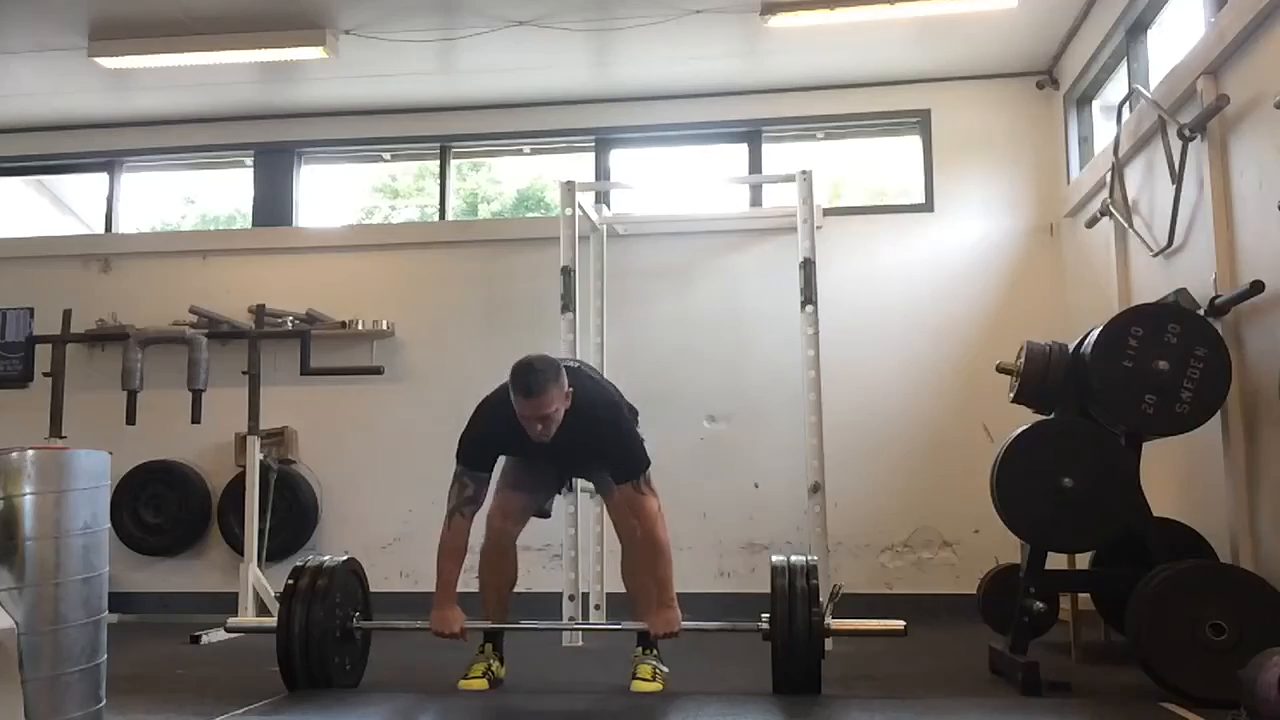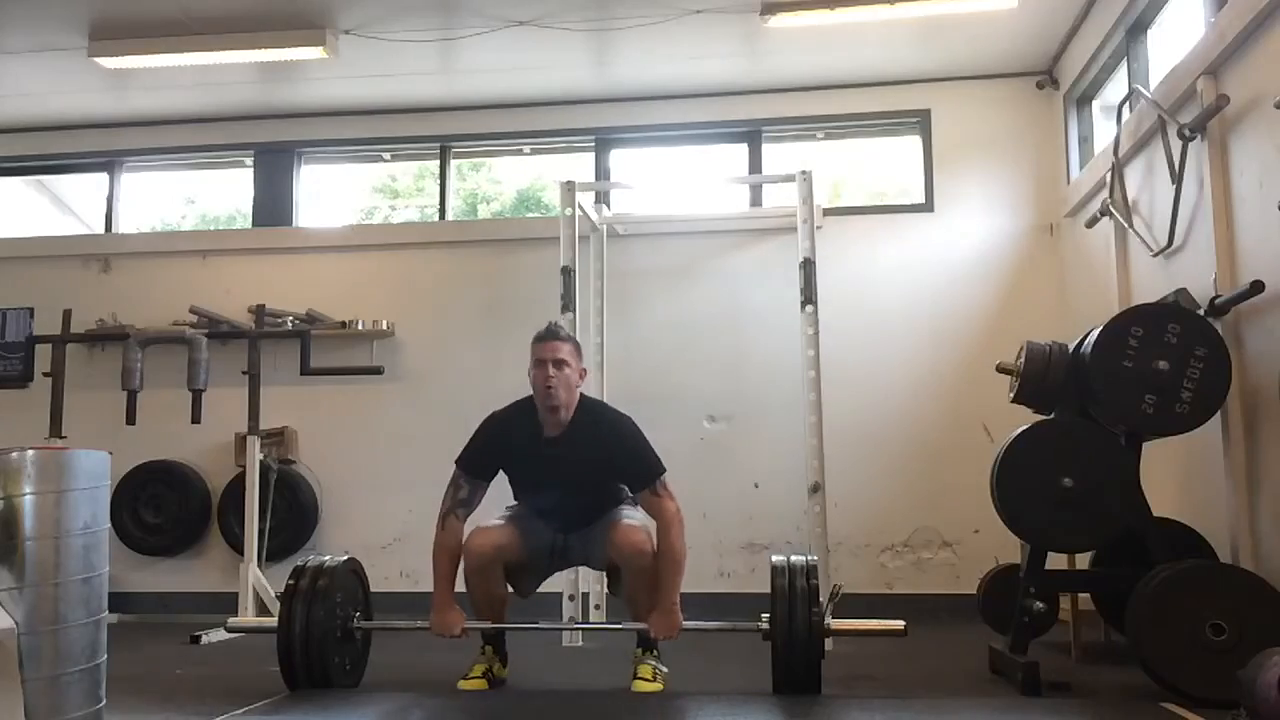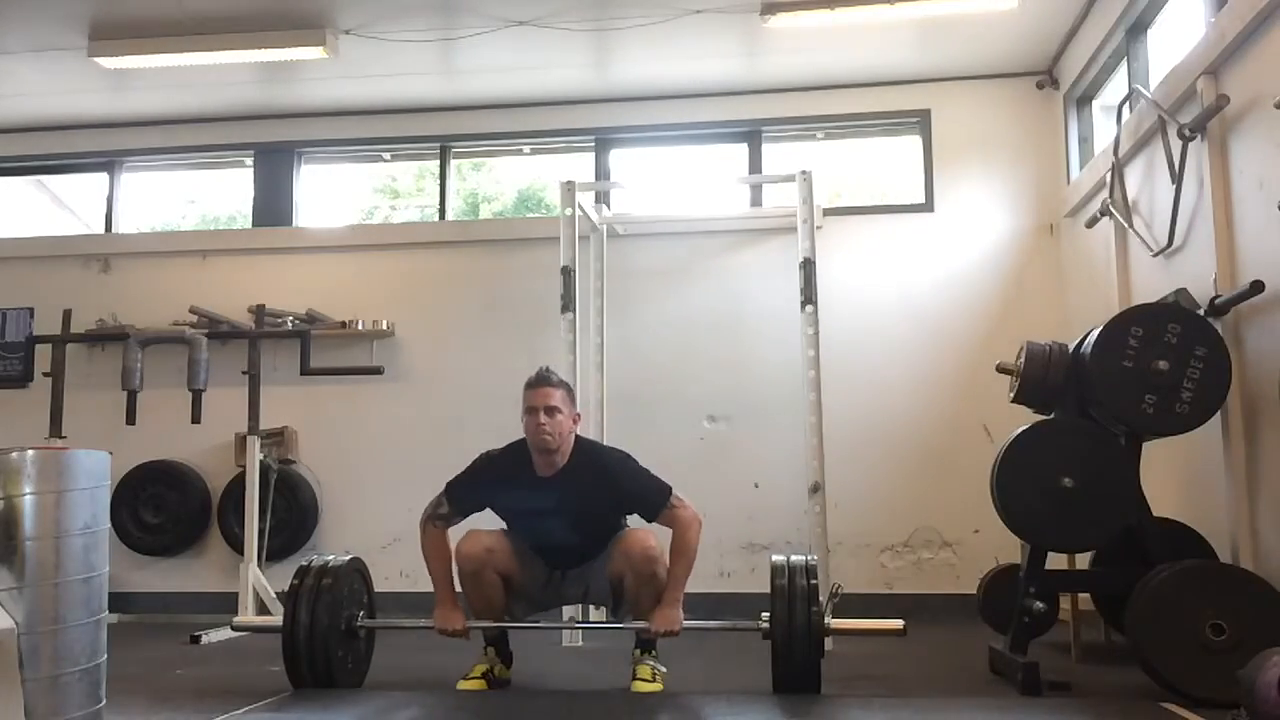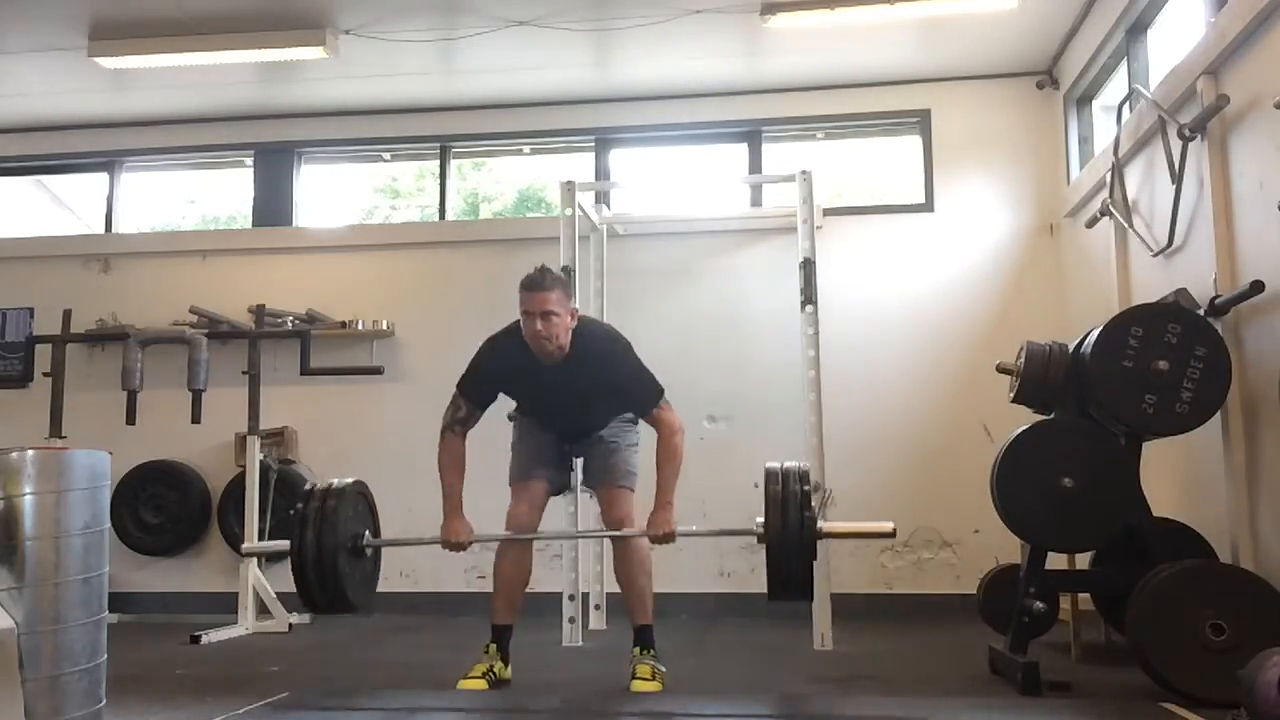
dt=0.5s
person 1, frame 1
left shoulder: (605, 413)
right shoulder: (491, 416)
left elbow: (647, 511)
right elbow: (460, 511)
left wrist: (666, 605)
right wrist: (445, 602)
left hip: (600, 454)
right hip: (534, 459)
left knee: (631, 525)
right knee: (500, 527)
left ankle: (647, 650)
right ankle: (491, 650)
person 1, frame 2
left shoulder: (613, 428)
right shoulder: (502, 427)
left elbow: (668, 513)
right elbow: (453, 511)
left wrist: (668, 608)
right wrist: (443, 604)
left hip: (602, 521)
right hip: (537, 523)
left knee: (637, 544)
right knee: (477, 547)
left ankle: (648, 652)
right ankle: (492, 652)
person 1, frame 3
left shoulder: (609, 466)
right shoulder: (497, 467)
left elbow: (688, 520)
right elbow: (432, 521)
left wrist: (671, 603)
right wrist: (446, 604)
left hip: (600, 562)
right hip: (533, 567)
left knee: (646, 550)
right knee: (471, 549)
left ankle: (646, 653)
right ankle: (496, 654)
person 1, frame 4
left shoulder: (606, 347)
right shoulder: (499, 353)
left elbow: (669, 425)
right elbow: (454, 429)
left wrist: (664, 508)
right wrist: (453, 514)
left hip: (606, 426)
right hip: (539, 426)
left knee: (620, 519)
right knee: (520, 522)
left ankle: (645, 652)
right ankle: (497, 652)
